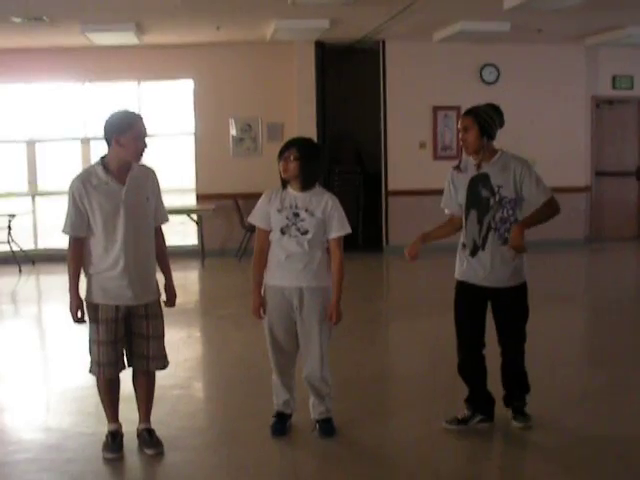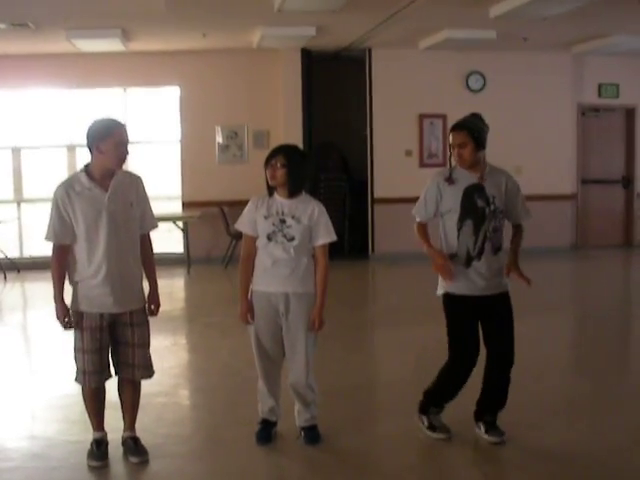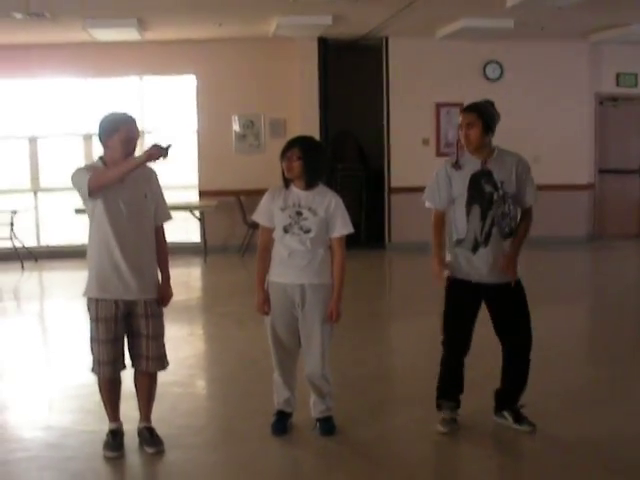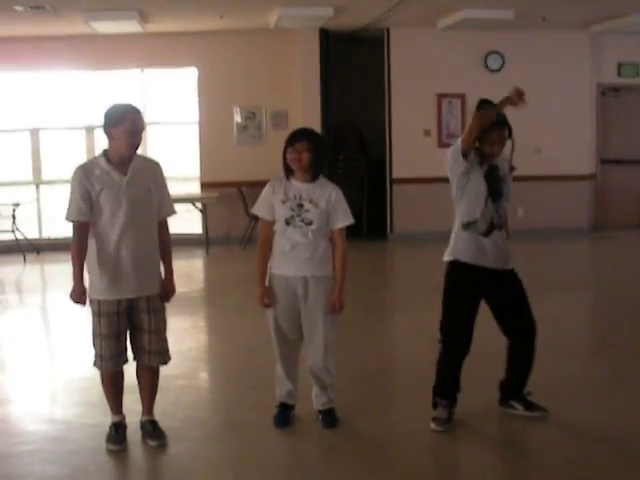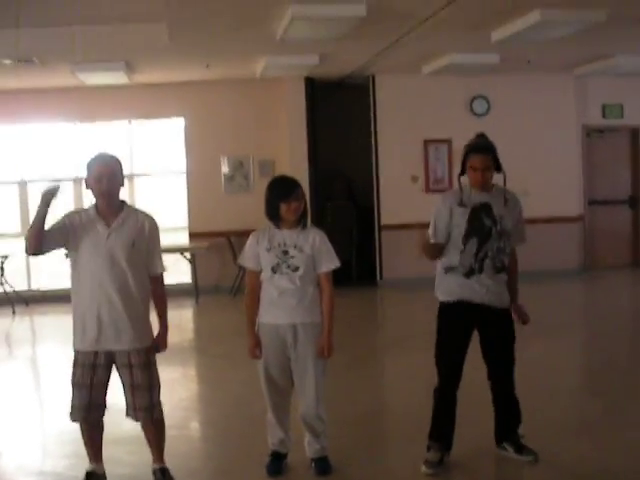
dt=1s
person 1, frame 1
left shoulder: (147, 178)
right shoulder: (84, 184)
right elbow: (76, 242)
left wrist: (168, 279)
right wrist: (73, 292)
left hip: (145, 291)
right hip: (103, 294)
left knee: (146, 363)
right knee: (106, 366)
left ankle: (145, 426)
right ankle: (113, 429)
person 1, frame 2
left shoulder: (133, 185)
right shoulder: (67, 191)
left elbow: (144, 240)
right elbow: (60, 250)
left wrist: (154, 287)
right wrist: (59, 300)
left hip: (131, 299)
right hip: (89, 301)
left knee: (132, 371)
right knee: (91, 375)
left ankle: (130, 435)
right ankle: (98, 437)
person 1, frame 3
left shoulder: (147, 177)
right shoulder: (85, 175)
left elbow: (157, 230)
right elbow: (102, 182)
left wrist: (165, 278)
right wrist: (140, 159)
left hip: (145, 286)
right hip: (105, 287)
left knee: (148, 361)
right knee: (106, 364)
left ankle: (146, 425)
right ankle: (114, 428)
person 1, frame 4
left shoulder: (152, 170)
right shoulder: (86, 175)
left elbow: (161, 226)
right elbow: (80, 231)
left wrist: (168, 273)
right wrist: (78, 280)
left hip: (147, 282)
right hip: (107, 285)
left knee: (151, 355)
right knee: (109, 359)
left ankle: (148, 418)
right ankle: (117, 421)
person 1, frame 5
left shoulder: (144, 224)
right shoulder: (74, 222)
left elbow: (156, 280)
right elbow: (33, 247)
left wrist: (163, 329)
right wrist: (43, 207)
left hip: (134, 335)
right hip: (89, 336)
left knee: (148, 409)
right knee: (85, 410)
person 2, frame 1
left shoulder: (516, 167)
right shoulder: (459, 173)
left elbow: (551, 206)
right elbow: (456, 222)
left wrist: (521, 225)
right wrist: (422, 238)
left hip: (508, 276)
right hip: (469, 276)
left knee: (512, 345)
right knee: (468, 347)
left ankle: (516, 402)
right ankle: (479, 407)
person 2, frame 2
left shoulder: (503, 181)
right shoulder: (442, 182)
left elbow: (517, 224)
right elbow: (421, 224)
left wrist: (513, 259)
right wrist: (434, 253)
left hip: (495, 286)
right hip: (458, 286)
left knee: (502, 355)
right knee: (464, 355)
left ankle: (487, 416)
right ankle: (430, 407)
person 2, frame 3
left shoulder: (515, 165)
right shoulder: (450, 169)
left elbow: (526, 213)
right elbow: (439, 216)
left wrist: (513, 252)
right wrist: (438, 256)
left hip: (503, 273)
right hip: (462, 273)
left knee: (519, 342)
right knee: (455, 342)
left ankle: (506, 405)
right ankle: (447, 404)
person 2, frame 4
left shoulder: (502, 164)
right shoulder: (461, 155)
right elbow: (475, 125)
right wrist: (506, 102)
left hip: (500, 264)
right hip: (465, 261)
left knee: (524, 329)
right knee: (455, 338)
left ankle: (512, 394)
right ankle: (443, 402)
person 2, frame 5
left shoulder: (509, 201)
right shoulder: (450, 201)
left elbow: (511, 255)
right elbow: (436, 250)
left wrist: (516, 300)
right wrist: (427, 247)
left hip: (496, 302)
right hip: (454, 301)
left knee: (503, 373)
right knee: (448, 376)
left ankle: (507, 436)
right ankle: (438, 444)
person 3, frame 1
left shoulder: (327, 202)
right shoulder: (270, 200)
left elbow: (336, 254)
right elbow: (261, 249)
left wrist: (335, 299)
right wrist: (256, 292)
left hip: (314, 289)
right hip: (277, 288)
left knee: (316, 358)
right knee: (281, 355)
left ankle: (322, 412)
right ankle: (283, 410)
person 3, frame 2
left shoulder: (313, 209)
right shoulder: (257, 206)
left elbow: (321, 260)
right elbow: (247, 255)
left wrist: (319, 305)
right wrist: (243, 298)
left hip: (300, 296)
right hip: (263, 294)
left knee: (301, 364)
right knee: (266, 361)
left ankle: (307, 420)
right ankle: (268, 417)
person 3, frame 3
left shoulder: (329, 201)
right shoulder: (274, 198)
left elbow: (338, 252)
right elbow: (264, 247)
left wrist: (336, 297)
right wrist: (260, 290)
left hip: (316, 287)
right hip: (279, 286)
left knee: (316, 357)
right knee: (282, 353)
left ankle: (323, 411)
right ankle: (283, 408)
person 3, frame 4
left shoulder: (330, 193)
right shoulder: (274, 190)
left elbow: (339, 244)
right elbow: (264, 240)
left wrist: (338, 288)
right wrist: (261, 282)
left hip: (318, 279)
right hip: (282, 278)
left knee: (319, 348)
right knee: (285, 345)
left ankle: (325, 402)
right ankle: (286, 401)
person 3, frame 5
left shoulder: (315, 238)
right shoulder: (258, 240)
left elbow: (326, 288)
right elbow: (252, 290)
left wrist: (327, 332)
right wrist: (251, 333)
left hip: (307, 325)
right hip: (271, 326)
left knee: (311, 395)
right knee: (275, 393)
left ankle: (317, 450)
right ankle: (278, 449)
